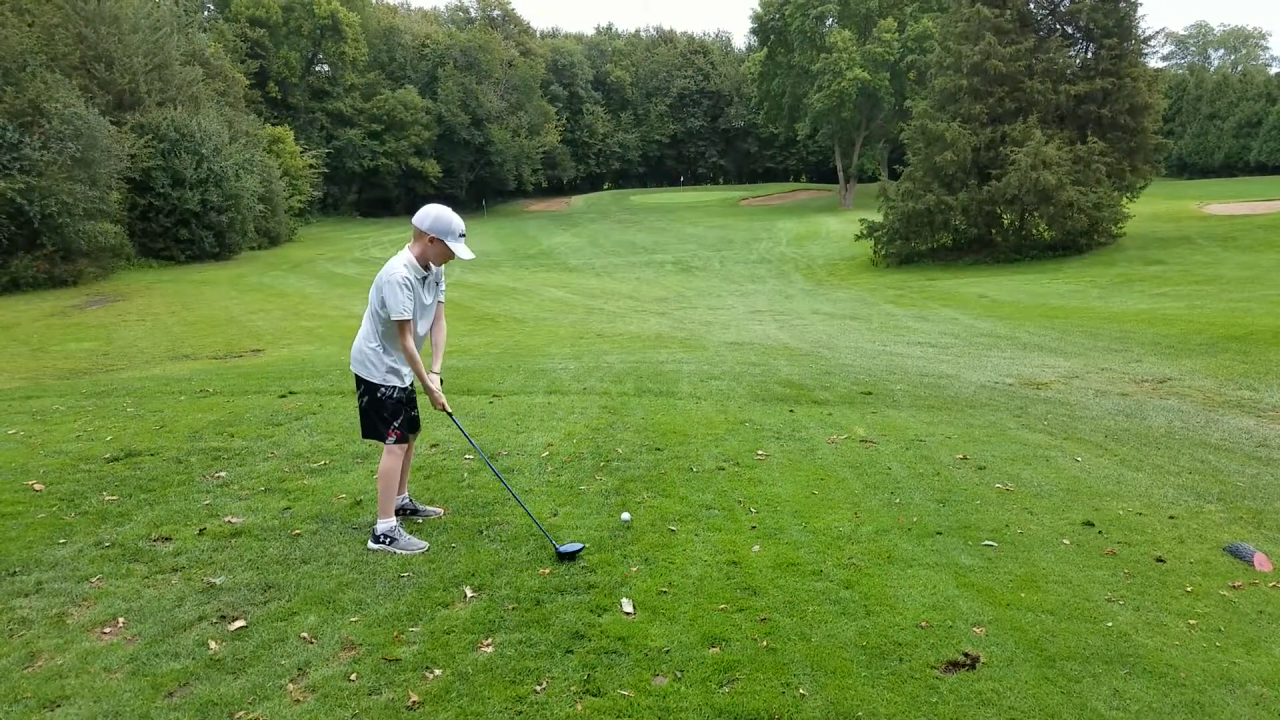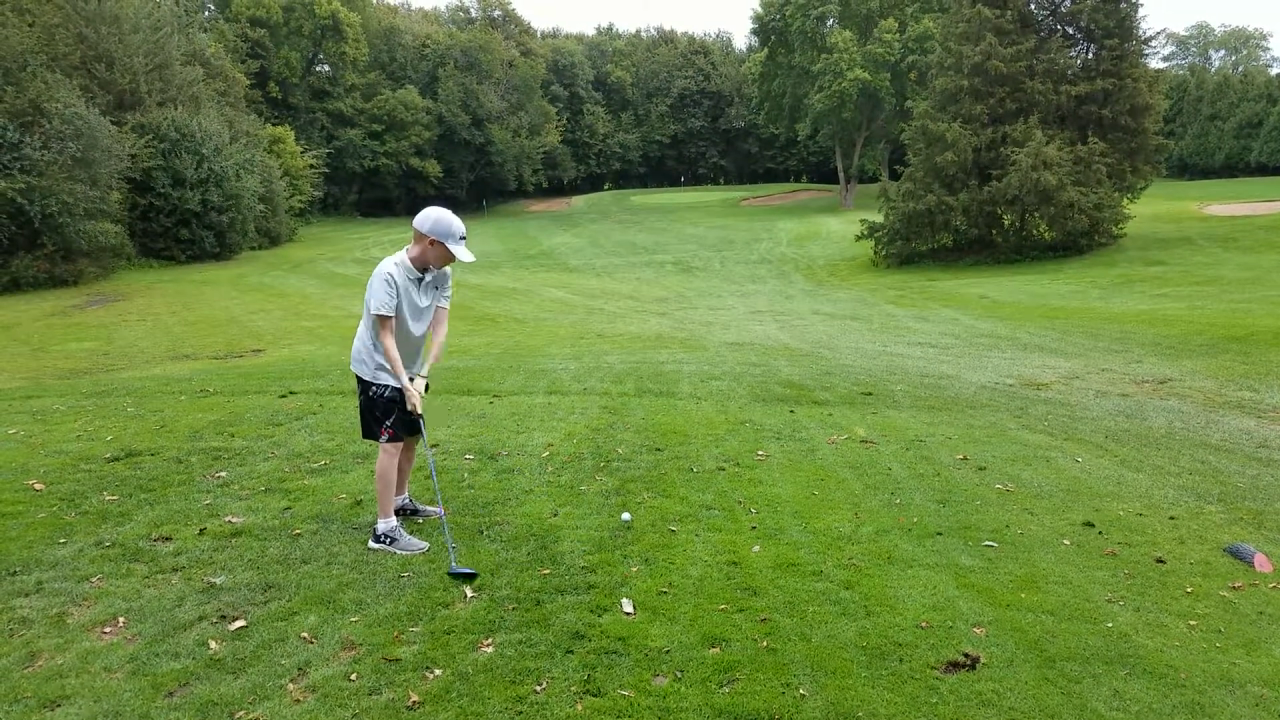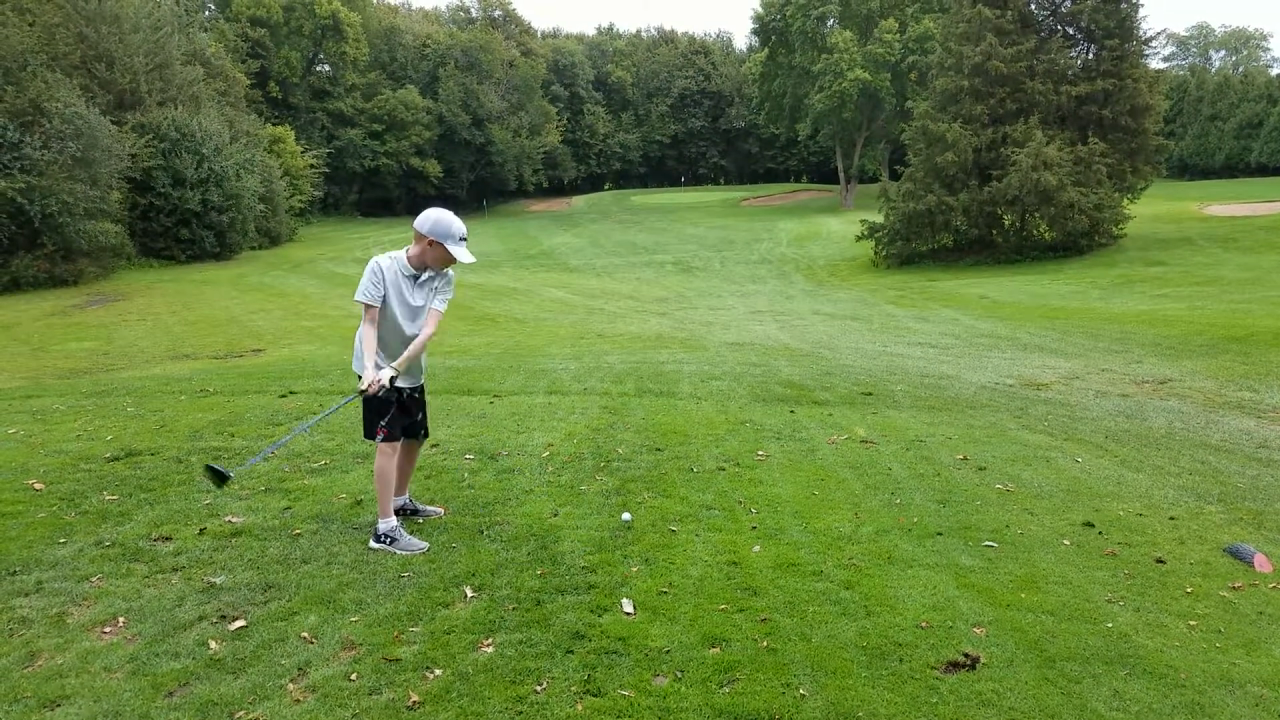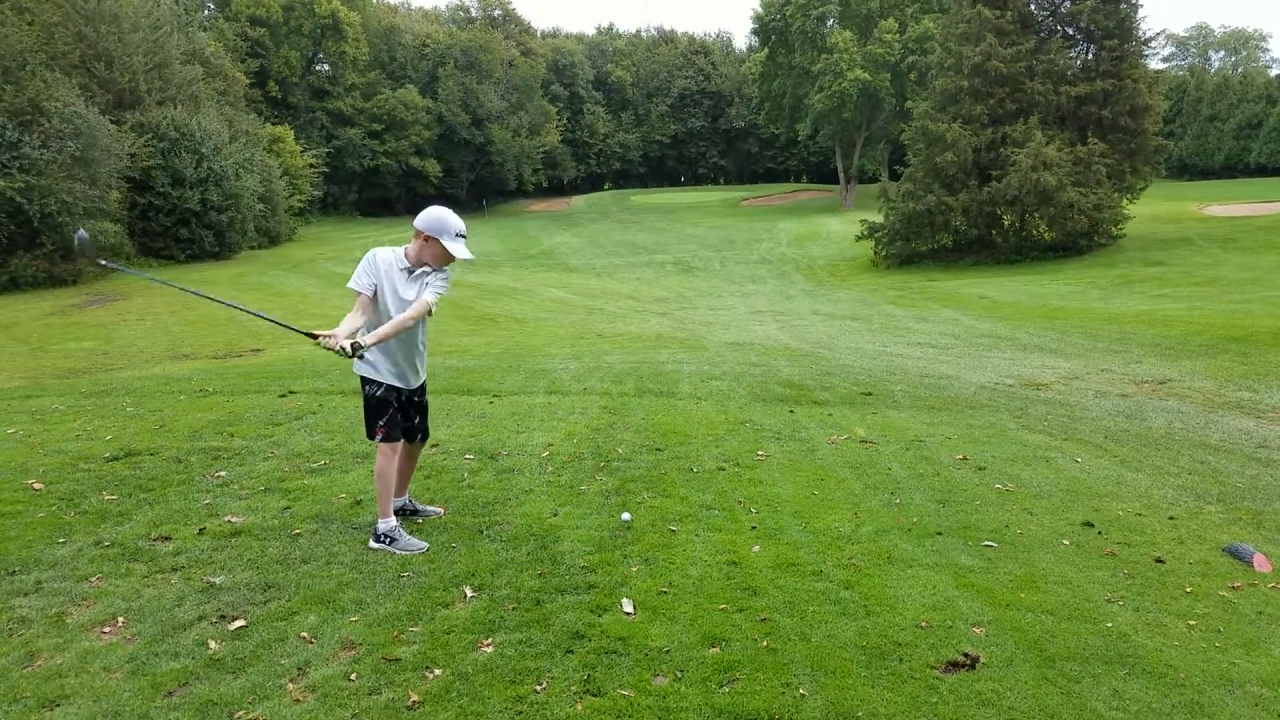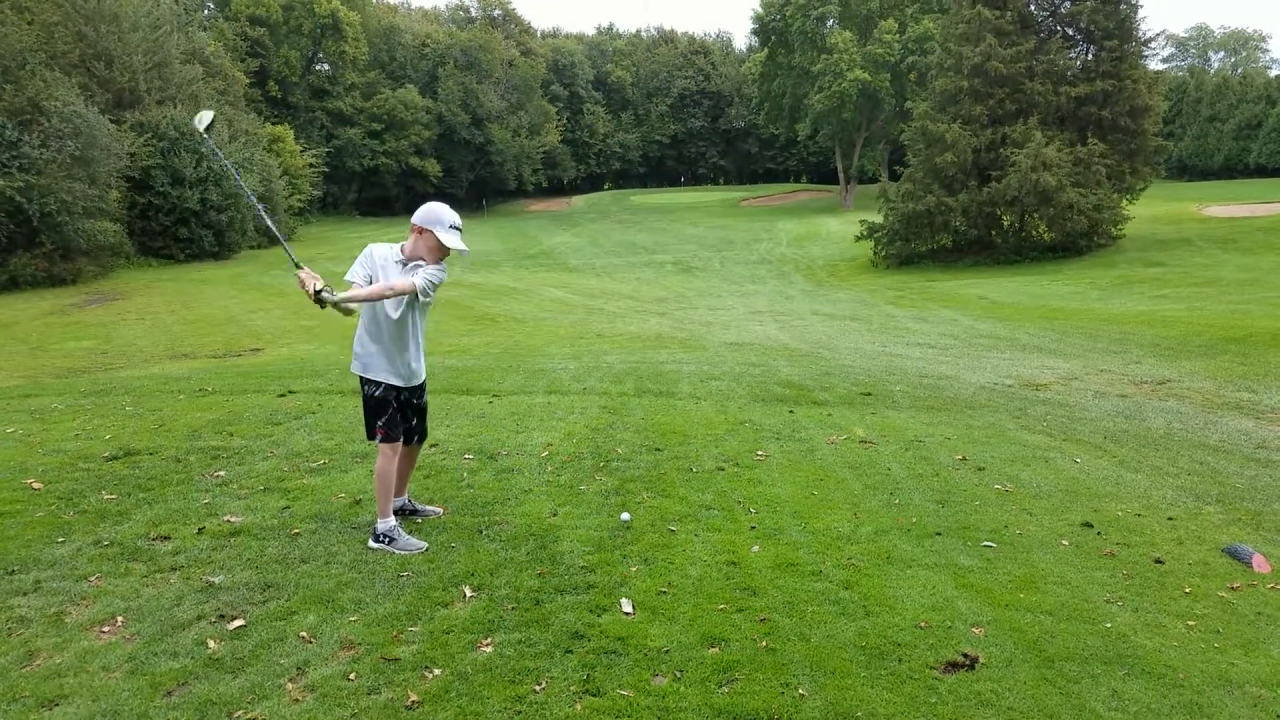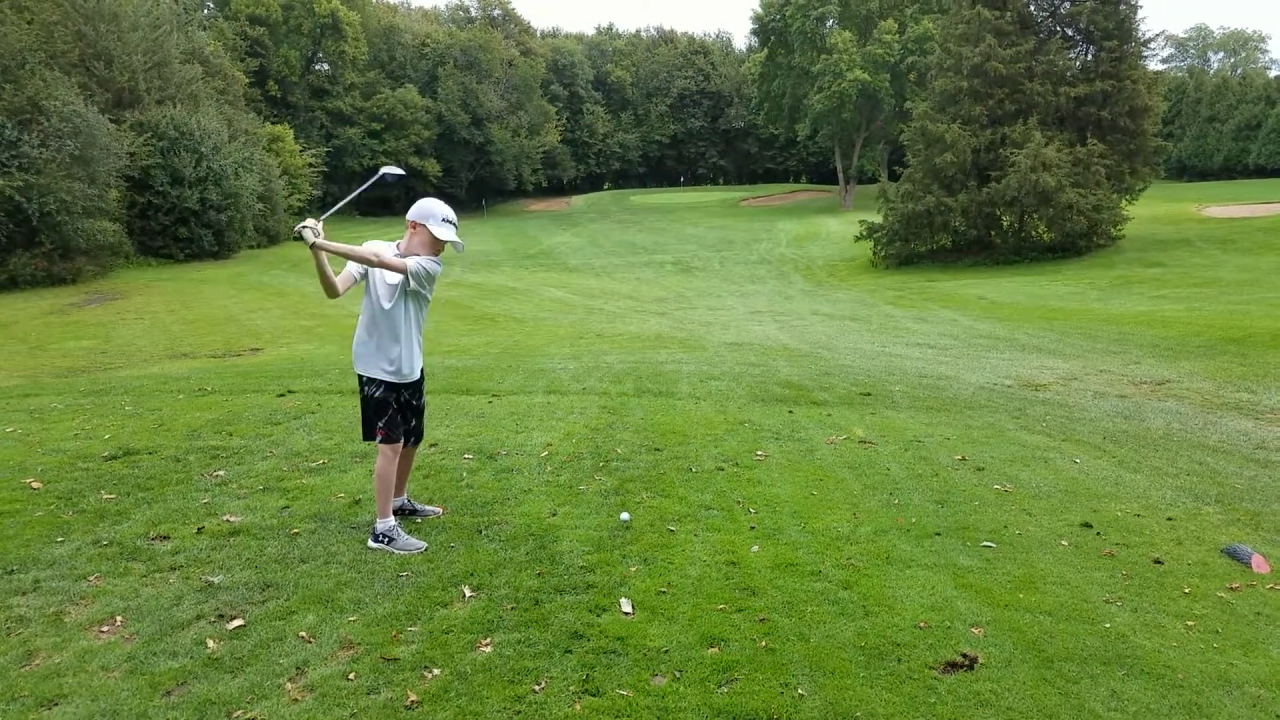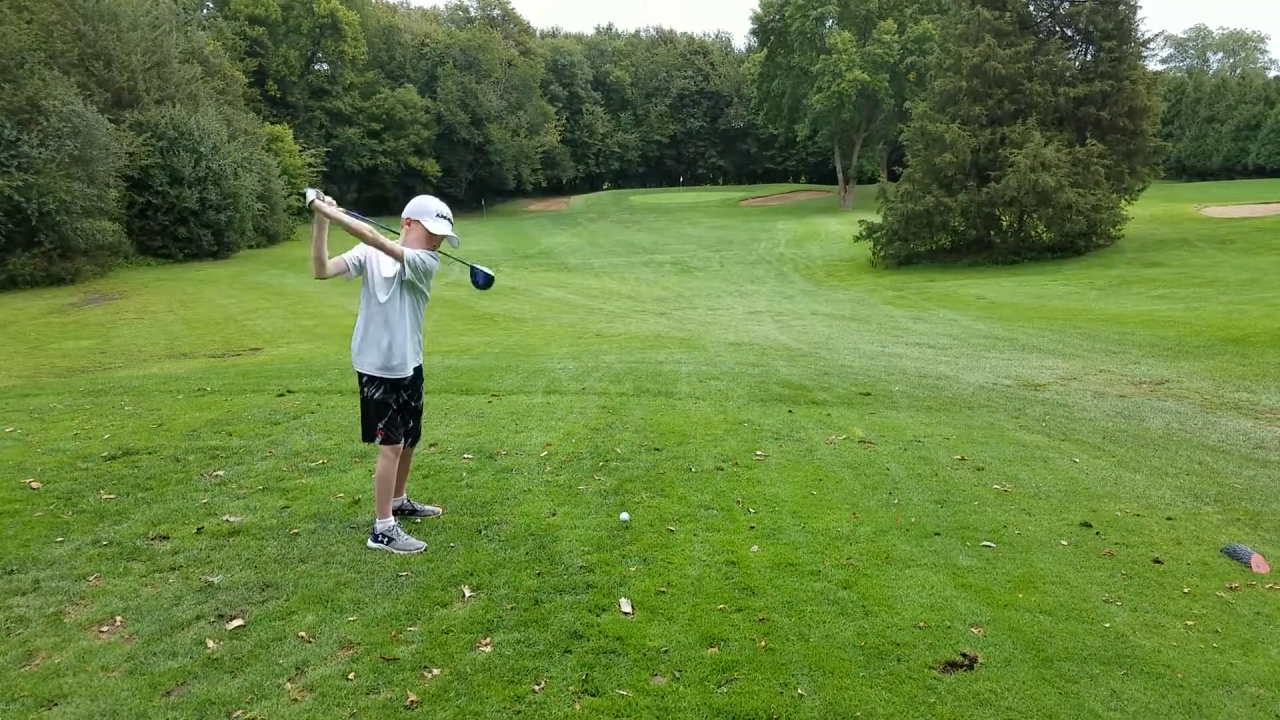
dt=0.1s
person 1, frame 1
left shoulder: (434, 270)
right shoulder: (398, 275)
left elbow: (438, 321)
right elbow: (405, 339)
left wrist: (435, 372)
right wrist: (428, 385)
left hip: (400, 366)
right hip: (378, 367)
left knee: (409, 434)
right knee: (395, 442)
left ankle: (401, 499)
right ankle: (385, 529)
person 1, frame 2
left shoulder: (441, 275)
right shoulder: (388, 272)
left elbow: (440, 326)
right elbow: (385, 335)
left wrist: (423, 375)
right wrist: (405, 382)
left hip: (408, 369)
right hip: (380, 367)
left knee: (411, 435)
right knee: (391, 442)
left ankle: (400, 500)
right ankle: (385, 528)
person 1, frame 3
left shoulder: (443, 277)
right shoulder: (381, 266)
left elbow: (429, 329)
right elbow: (370, 324)
left wrist: (394, 369)
right wrist: (372, 369)
left hip: (408, 370)
right hip: (377, 369)
left knee: (415, 437)
right knee: (389, 442)
left ankle: (400, 500)
right ankle: (385, 528)
person 1, frame 4
left shoulder: (440, 278)
right shoulder: (377, 258)
left elbow: (412, 314)
right elbow: (360, 310)
left wrist: (367, 341)
right wrist: (342, 334)
left hip: (412, 370)
right hip: (377, 368)
left knee: (415, 439)
right knee: (390, 442)
left ankle: (400, 500)
right ankle: (385, 529)
person 1, frame 5
left shoulder: (434, 272)
right shoulder: (375, 253)
left elbow: (392, 290)
right elbow: (352, 296)
left wrist: (335, 297)
right wrist: (325, 291)
left hip: (411, 370)
right hip: (376, 368)
left knee: (414, 440)
right knee: (390, 443)
left ankle: (399, 500)
right ankle: (384, 528)
person 1, frame 6
left shoulder: (428, 267)
right shoulder: (370, 256)
left elbow: (381, 261)
right elbow: (335, 289)
left wrist: (325, 246)
right wrist: (317, 253)
left hip: (410, 368)
right hip: (376, 368)
left knee: (410, 440)
right knee: (390, 443)
left ankle: (399, 501)
right ankle: (383, 529)
person 1, frame 7
left shoulder: (425, 262)
right shoulder: (368, 253)
left elbow: (380, 242)
right elbow: (323, 271)
left wrist: (330, 212)
right wrist: (320, 226)
left hip: (408, 366)
right hip: (375, 365)
left knee: (408, 440)
right knee: (391, 444)
left ankle: (398, 500)
right ankle: (383, 528)
